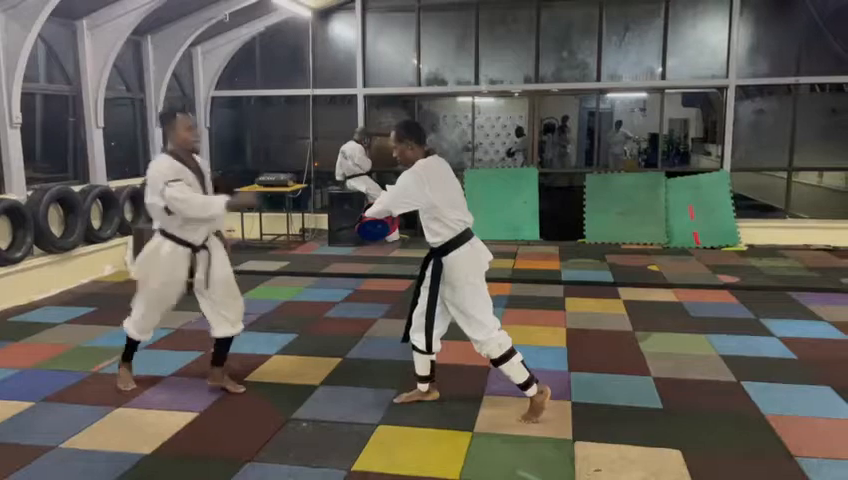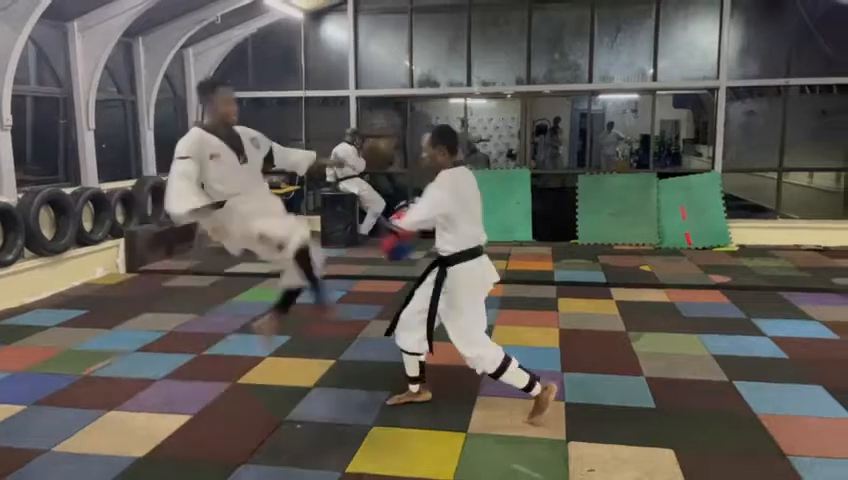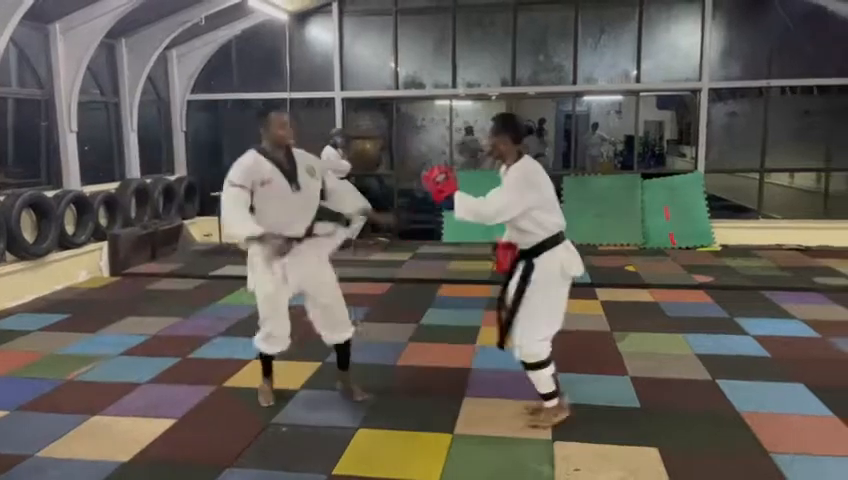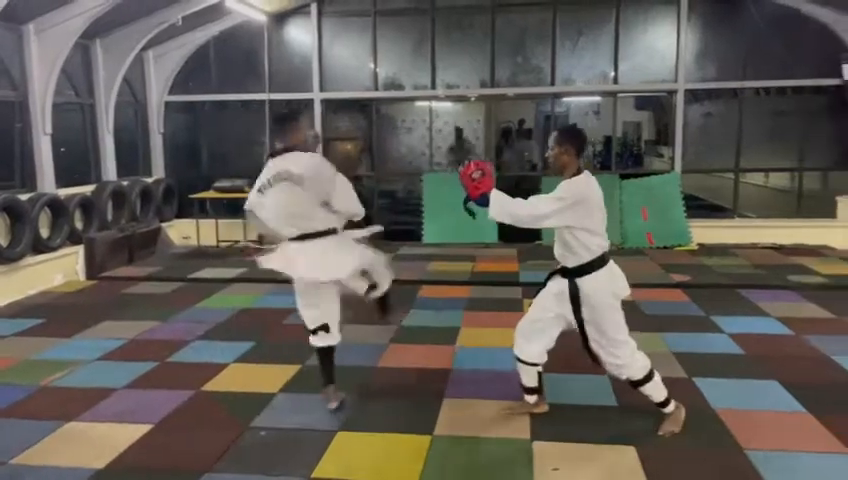
dt=0.4s
person 1, frame 1
left shoulder: (417, 175)
right shoulder: (435, 165)
left elbow: (386, 206)
right elbow: (398, 201)
left wrist: (366, 217)
right wrist: (381, 216)
left hip: (456, 260)
right hip: (448, 257)
left knee: (484, 329)
right knee: (423, 322)
left ankle: (536, 391)
right ankle: (426, 387)
person 1, frame 2
left shoulder: (448, 182)
right shoulder: (458, 176)
left elbow: (416, 219)
right elbow: (426, 208)
left wrist: (399, 223)
right wrist: (409, 216)
left hip: (462, 271)
right hip: (450, 268)
left knee: (473, 345)
right knee: (411, 322)
left ankle: (540, 390)
right ankle: (417, 389)
person 1, frame 3
left shoulder: (524, 173)
right shoulder: (511, 170)
left elbow: (491, 210)
left wrist: (450, 196)
right wrist: (508, 243)
left hip: (547, 261)
right hip: (532, 259)
left knee: (530, 336)
right knee: (522, 333)
left ankle: (554, 405)
right ankle: (550, 397)
person 1, frame 4
left shoulder: (578, 191)
right shoulder: (575, 184)
left elbow: (528, 213)
left wrist: (486, 196)
left hip: (592, 283)
right hip: (568, 279)
left knee: (619, 352)
right knee: (529, 334)
left ankle: (671, 407)
right ankle: (534, 400)
person 2, frame 1
left shoulder: (199, 164)
right shoulder: (161, 168)
right elbow: (189, 204)
left wrist: (217, 232)
right wrist: (235, 202)
left hip: (204, 250)
right hip: (171, 252)
left knee: (229, 308)
right knee: (146, 312)
left ankle: (217, 373)
right ankle: (125, 365)
person 2, frame 2
left shoulder: (246, 136)
right shoulder: (192, 144)
left elbow: (280, 154)
right elbow: (181, 185)
left wrist: (317, 161)
right wrist: (200, 215)
left hip: (260, 207)
right hip: (233, 215)
left knee: (305, 257)
right knee: (294, 235)
left ankle: (278, 315)
right ankle: (318, 294)
person 2, frame 3
left shoulder: (305, 160)
right shoulder: (246, 167)
left elbow: (334, 187)
right elbow: (232, 212)
left wrist: (366, 211)
right wrist: (263, 239)
left hip: (308, 248)
right hip: (269, 256)
left knee: (334, 316)
right knee: (273, 326)
left ankle: (345, 378)
right ankle: (266, 380)
person 2, frame 4
left shoulder: (267, 178)
right shoulder: (315, 164)
left elbow: (255, 211)
right elbow: (351, 208)
left hip: (302, 256)
right hip: (331, 249)
left knee: (320, 321)
right knee: (377, 268)
left ankle: (330, 389)
